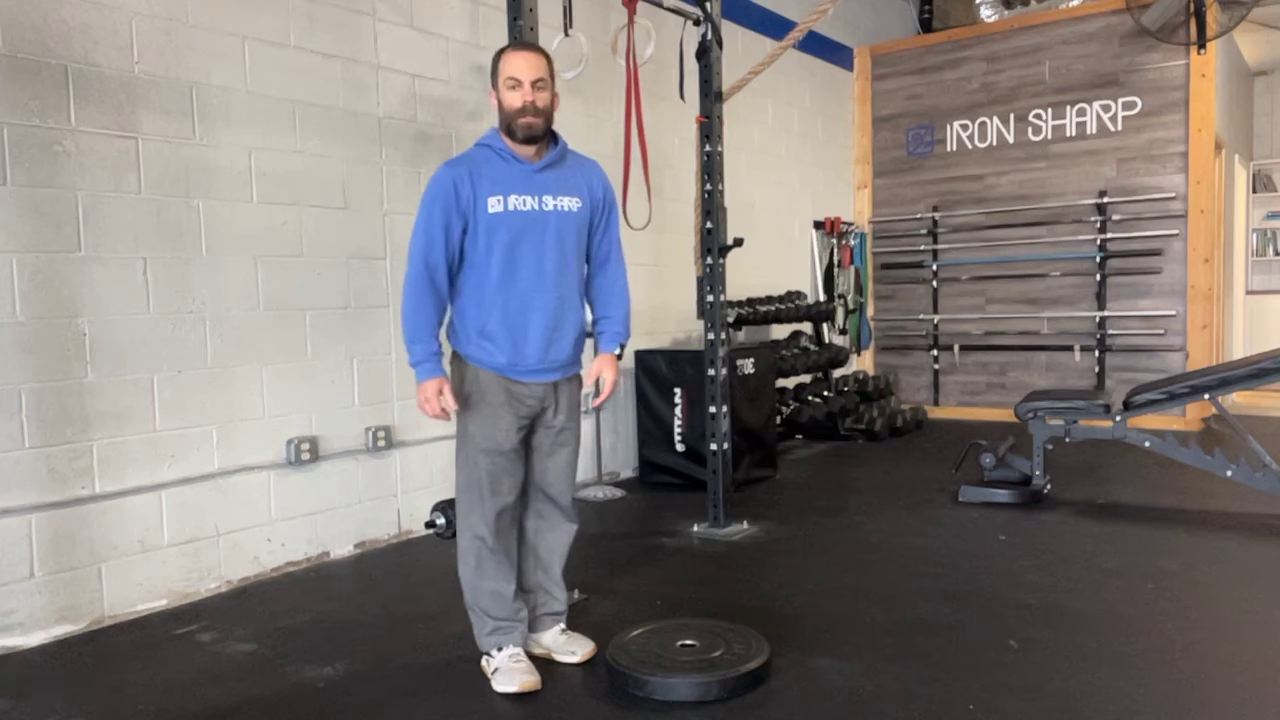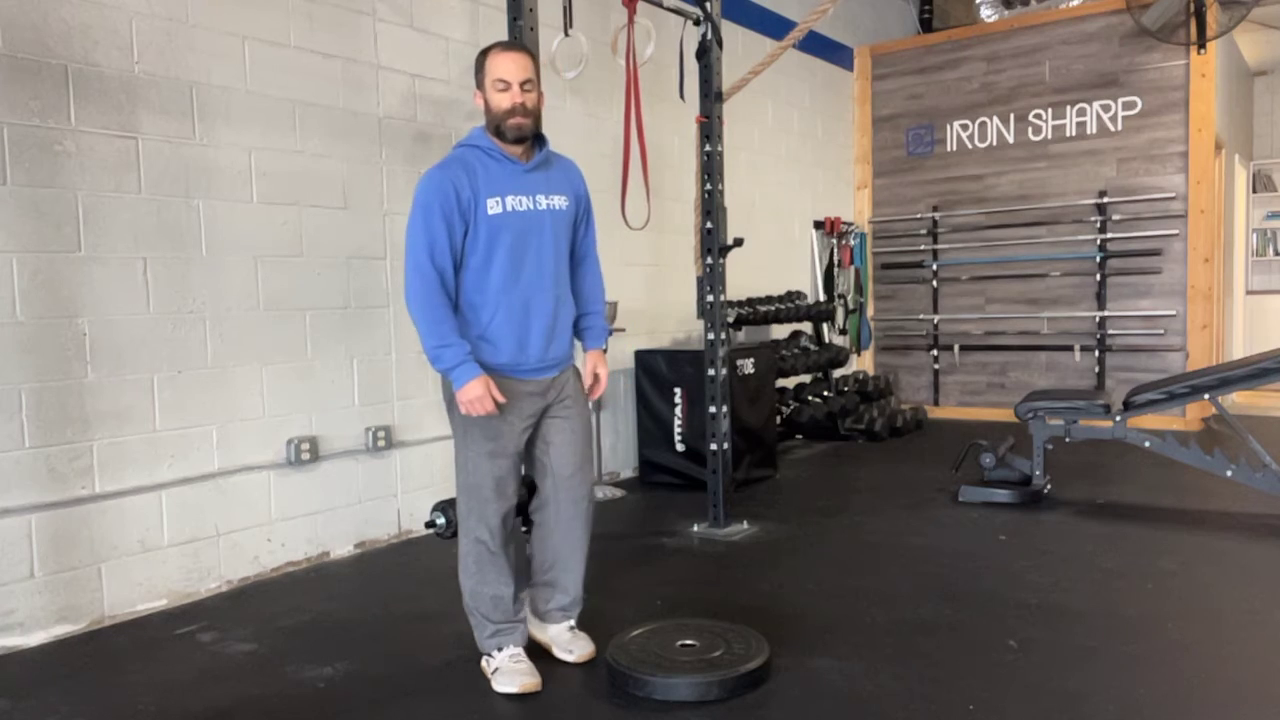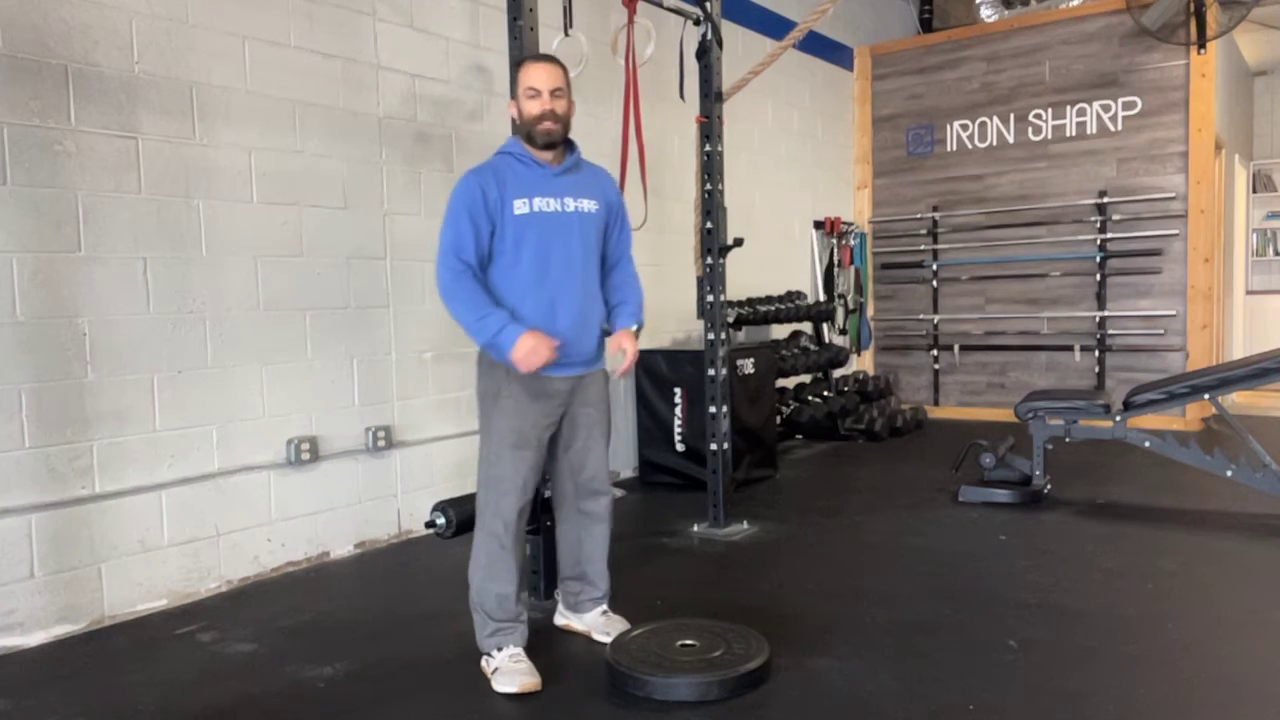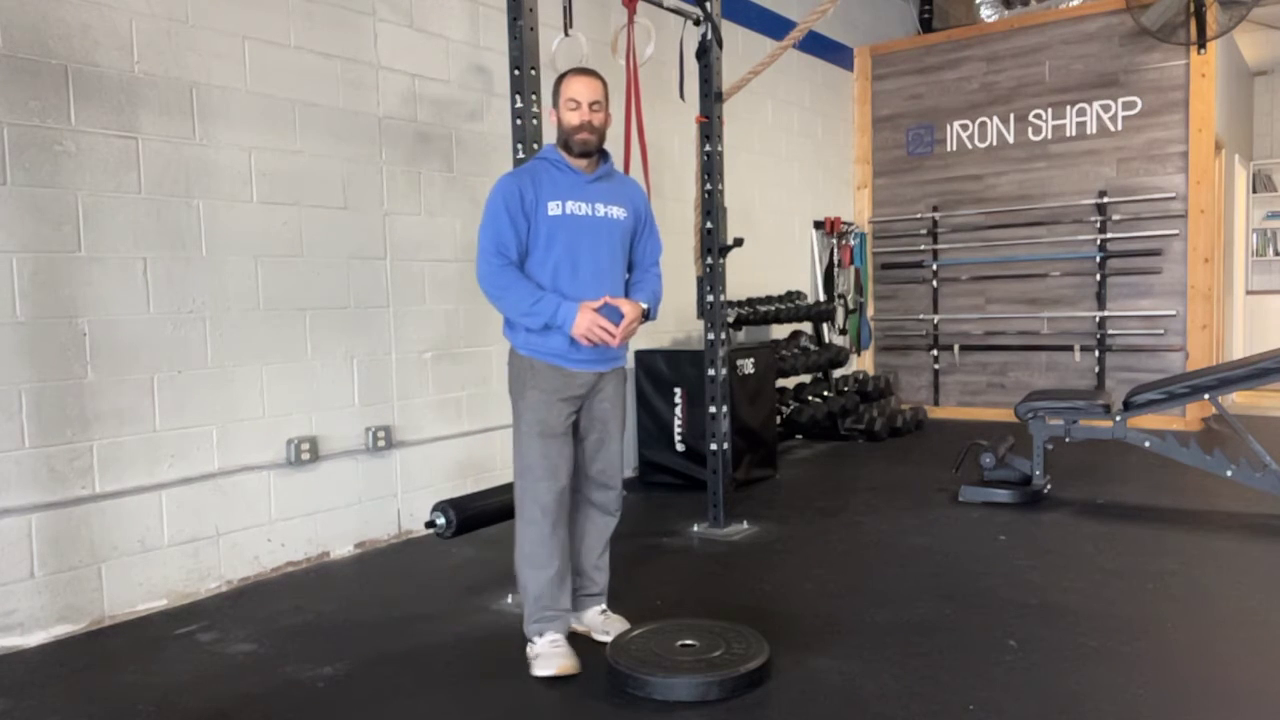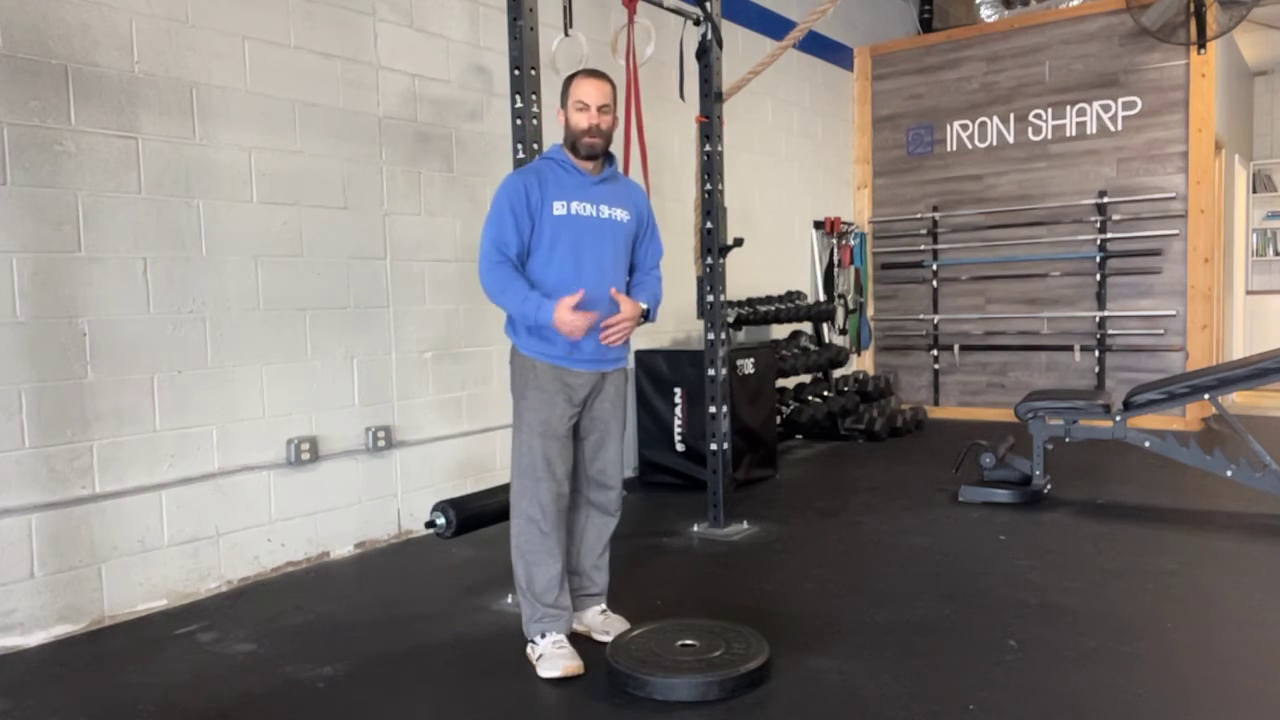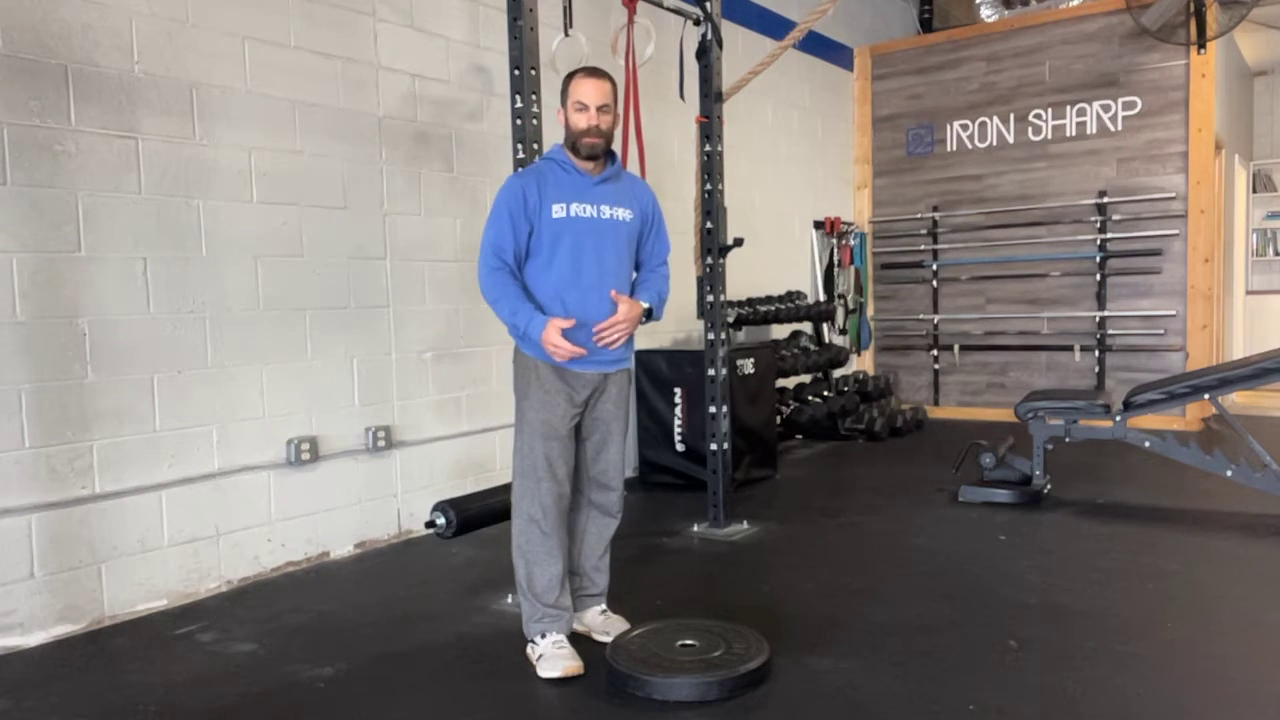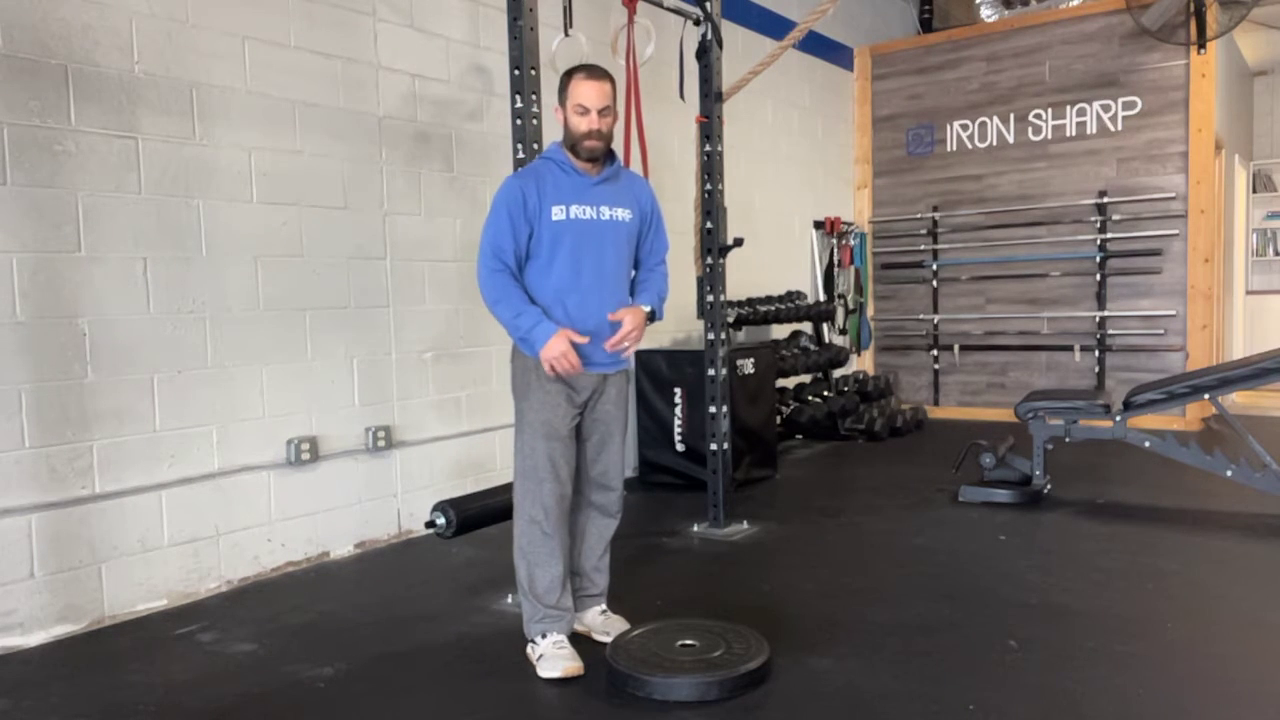
dt=0.5s
person 1, frame 1
left shoulder: (589, 179)
right shoulder: (460, 178)
left elbow: (606, 267)
right elbow: (427, 275)
left wrist: (610, 344)
right wrist: (427, 366)
left hip: (562, 377)
right hip: (489, 377)
left knee: (553, 505)
right knee: (490, 511)
left ankle: (547, 622)
right ankle: (500, 641)
person 1, frame 2
left shoulder: (567, 177)
right shoulder: (450, 180)
right elbow: (427, 283)
left wrist: (594, 342)
right wrist: (460, 370)
left hip: (559, 373)
right hip: (489, 378)
left knee: (572, 493)
right knee: (489, 514)
left ankle: (552, 614)
right ankle: (501, 643)
person 1, frame 3
left shoulder: (599, 184)
right shoulder: (484, 183)
left elbow: (619, 264)
right elbow: (456, 274)
left wrist: (628, 323)
right wrist: (509, 335)
left hip: (587, 372)
right hip: (516, 375)
left knee: (588, 495)
right knee: (505, 506)
left ankle: (583, 603)
right ankle: (502, 642)
person 1, frame 4
left shoulder: (629, 194)
right shoulder: (520, 186)
left elbow: (647, 267)
right elbow: (495, 271)
left wrist: (639, 305)
right wrist: (566, 314)
left hip: (608, 368)
right hip: (543, 365)
left knee: (600, 491)
right knee: (544, 494)
left ankle: (586, 604)
right ankle: (545, 629)
person 1, frame 5
left shoulder: (632, 197)
right shoulder: (527, 185)
left elbow: (648, 269)
right elbow: (495, 265)
left wrist: (640, 305)
right wrist: (546, 309)
left hip: (610, 367)
right hip: (546, 364)
left knee: (601, 490)
right knee: (543, 494)
left ankle: (589, 603)
right ankle: (546, 628)
person 1, frame 6
left shoulder: (637, 194)
right shoulder: (527, 187)
left elbow: (656, 267)
right elbow: (494, 269)
left wrist: (641, 305)
right wrist: (535, 325)
left hip: (613, 368)
right hip: (547, 367)
left knee: (602, 492)
right knee: (543, 495)
left ankle: (589, 603)
right ankle: (546, 628)
person 1, frame 7
left shoulder: (635, 191)
right shoulder: (526, 187)
left elbow: (653, 264)
right elbow: (494, 272)
left wrist: (644, 307)
right wrist: (541, 331)
left hip: (611, 370)
right hip: (548, 366)
left knee: (602, 492)
right knee: (544, 496)
left ankle: (589, 603)
right ankle: (546, 629)
